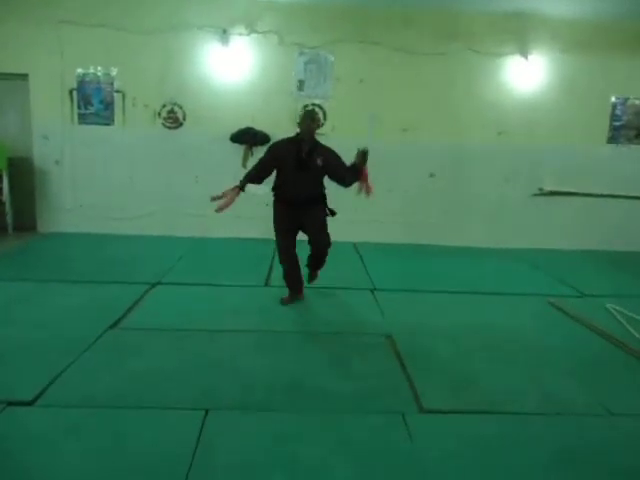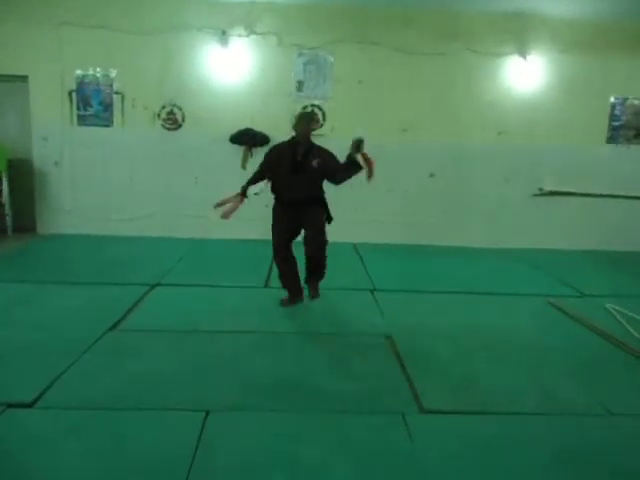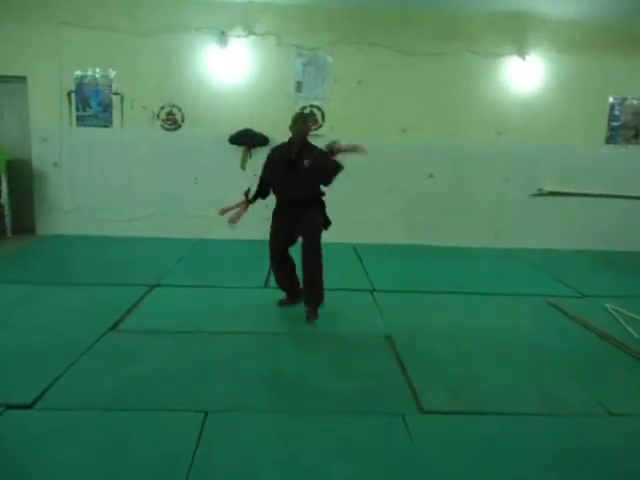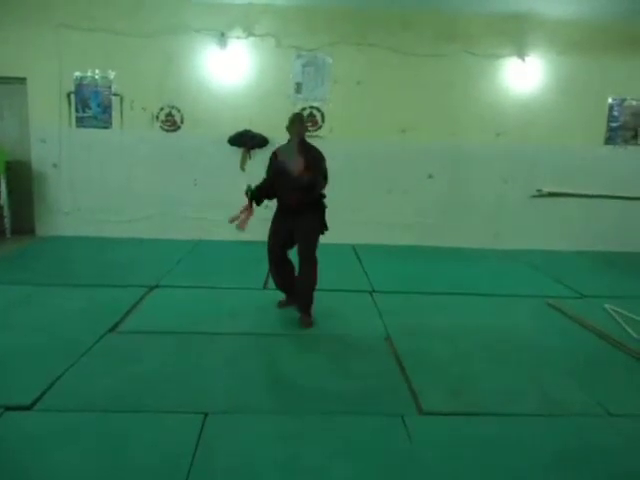
dt=0.1s
person 1, frame 1
left shoulder: (324, 153)
right shoulder: (281, 147)
left elbow: (344, 176)
right elbow: (261, 169)
left wrist: (358, 165)
right wrist: (241, 186)
left hip: (312, 206)
right hip: (285, 206)
left knee: (321, 243)
right knee: (285, 248)
left ankle: (313, 267)
right ankle: (295, 290)
person 1, frame 2
left shoulder: (320, 154)
right shoulder: (278, 151)
left elbow: (338, 175)
right elbow: (261, 174)
left wrist: (353, 156)
right wrist: (244, 191)
left hip: (311, 207)
right hip: (284, 207)
left knee: (316, 245)
right knee: (281, 250)
left ankle: (313, 280)
right ankle: (294, 292)
person 1, frame 3
left shoulder: (317, 154)
right shoulder: (277, 153)
left elbow: (326, 178)
right elbow: (266, 180)
left wrist: (331, 158)
right wrist: (249, 199)
left hip: (310, 209)
right hip: (284, 209)
left knee: (311, 253)
right knee: (277, 252)
left ankle: (312, 304)
right ankle: (293, 293)
person 1, frame 4
left shoulder: (313, 154)
right shoulder: (278, 154)
left elbow: (320, 182)
right elbow: (271, 185)
left wrist: (307, 178)
right wrist: (255, 196)
left hip: (309, 212)
right hip: (285, 211)
left knee: (306, 258)
right knee: (275, 253)
left ankle: (304, 309)
right ankle: (292, 294)
